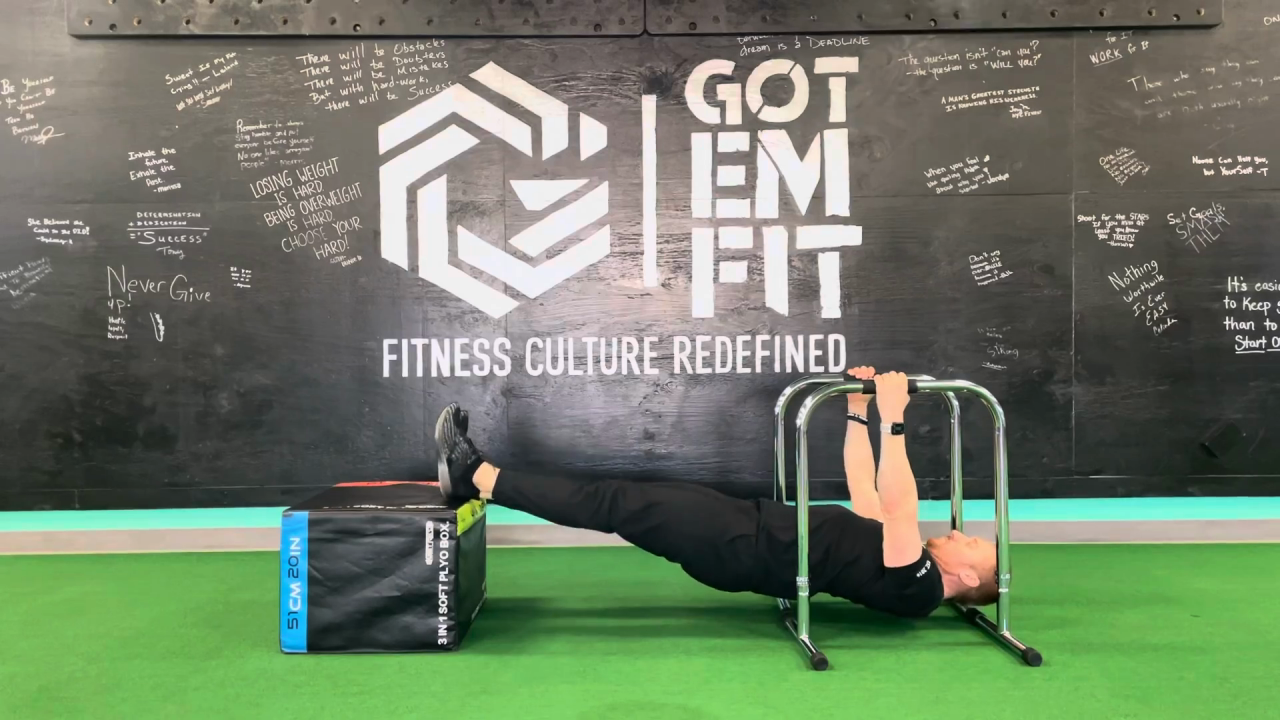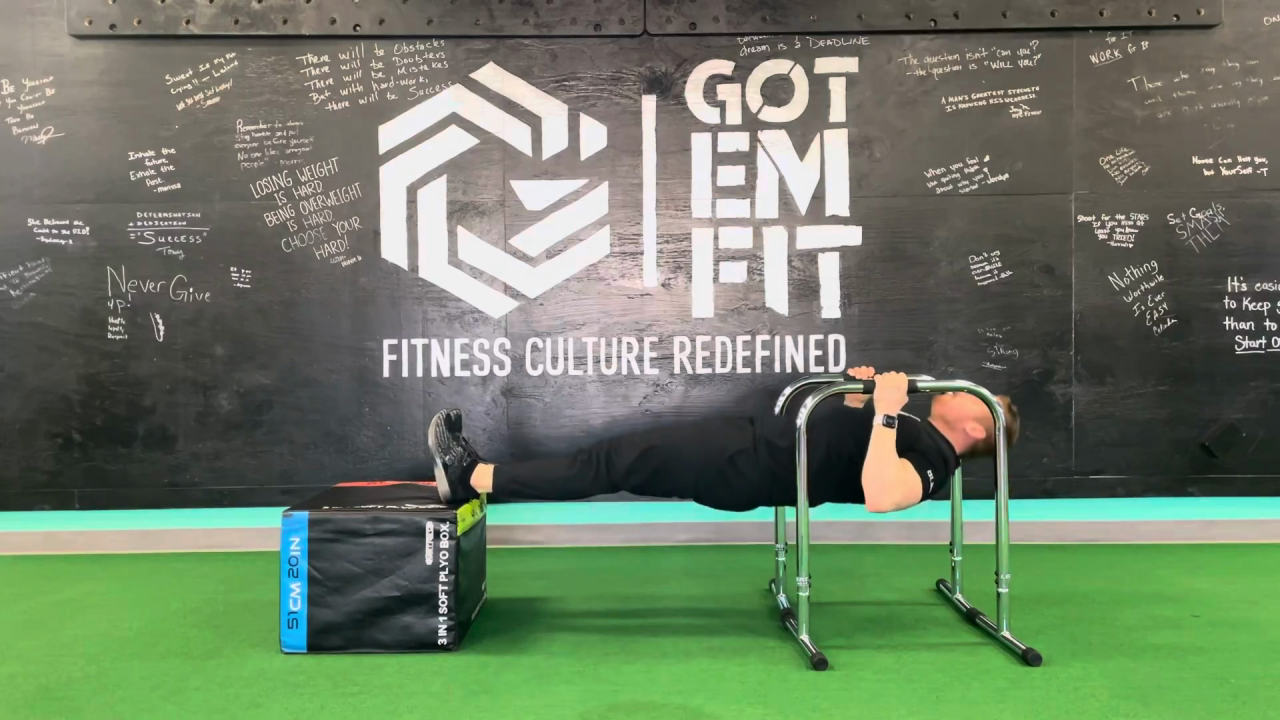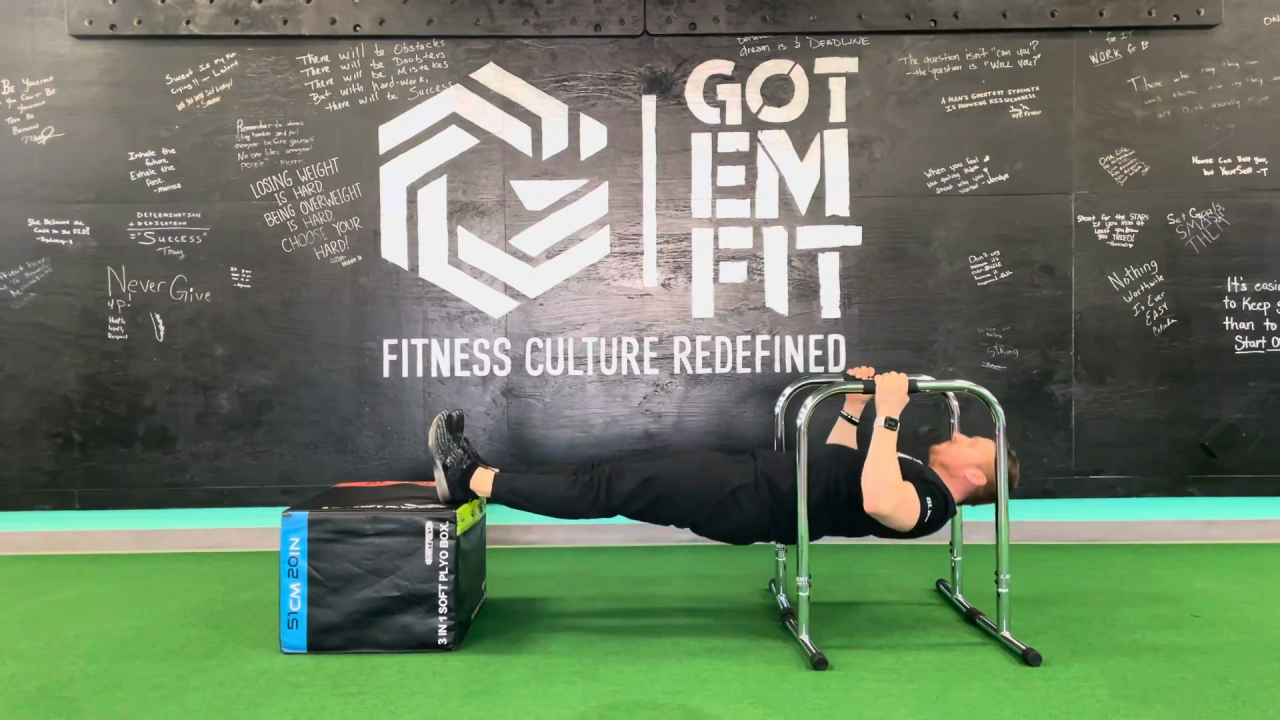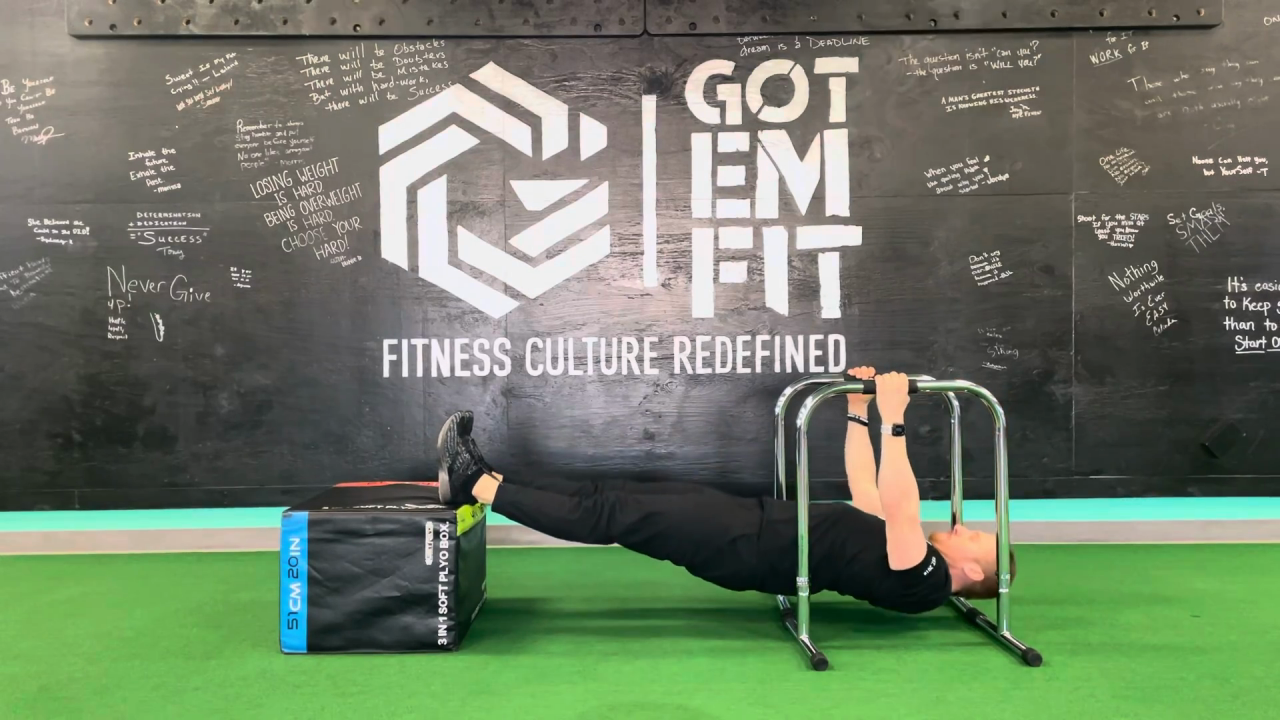
dt=0.7s
person 1, frame 1
left shoulder: (914, 588)
right shoulder: (909, 561)
left elbow: (898, 507)
right elbow: (865, 488)
left wrist: (892, 421)
right wrist: (857, 412)
left hip: (743, 550)
right hip: (753, 520)
left knee: (612, 506)
right knee: (616, 496)
left ankle: (478, 475)
right ankle: (477, 476)
person 1, frame 2
left shoulder: (929, 462)
right shoulder: (919, 440)
left elbow: (878, 497)
left wrist: (885, 412)
right wrist: (861, 394)
left hip: (746, 465)
right hip: (749, 441)
left knee: (608, 467)
right knee: (613, 458)
left ankle: (472, 477)
right ankle: (475, 472)
person 1, frame 3
left shoulder: (925, 503)
right shoulder: (918, 478)
left elbow: (874, 499)
left wrist: (887, 414)
right wrist: (856, 406)
left hip: (745, 500)
right hip: (750, 474)
left knee: (606, 490)
right knee: (610, 478)
left ankle: (472, 479)
right ankle: (477, 473)
person 1, frame 4
left shoulder: (921, 583)
right shoulder: (914, 558)
left elbow: (901, 509)
right elbow: (865, 486)
left wrist: (893, 420)
right wrist: (859, 412)
left hip: (747, 547)
right hip: (751, 520)
left knee: (606, 517)
right knee: (610, 497)
left ankle: (475, 483)
right ankle: (481, 478)
